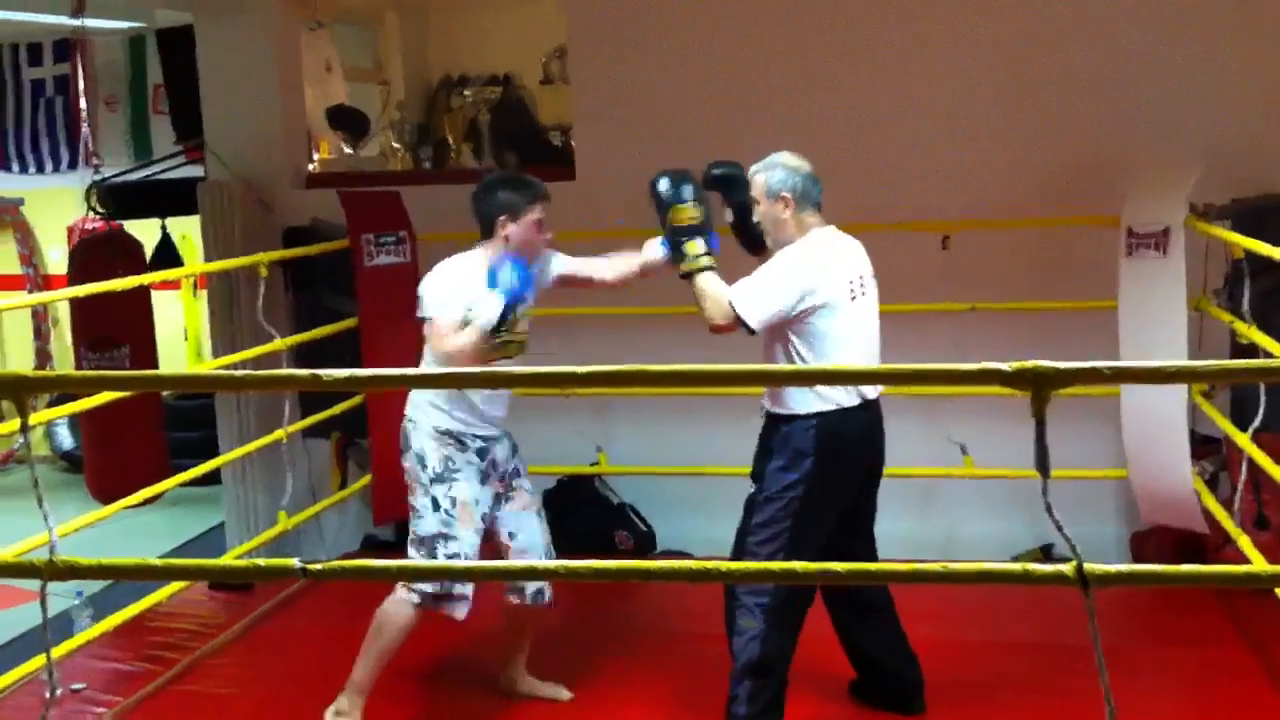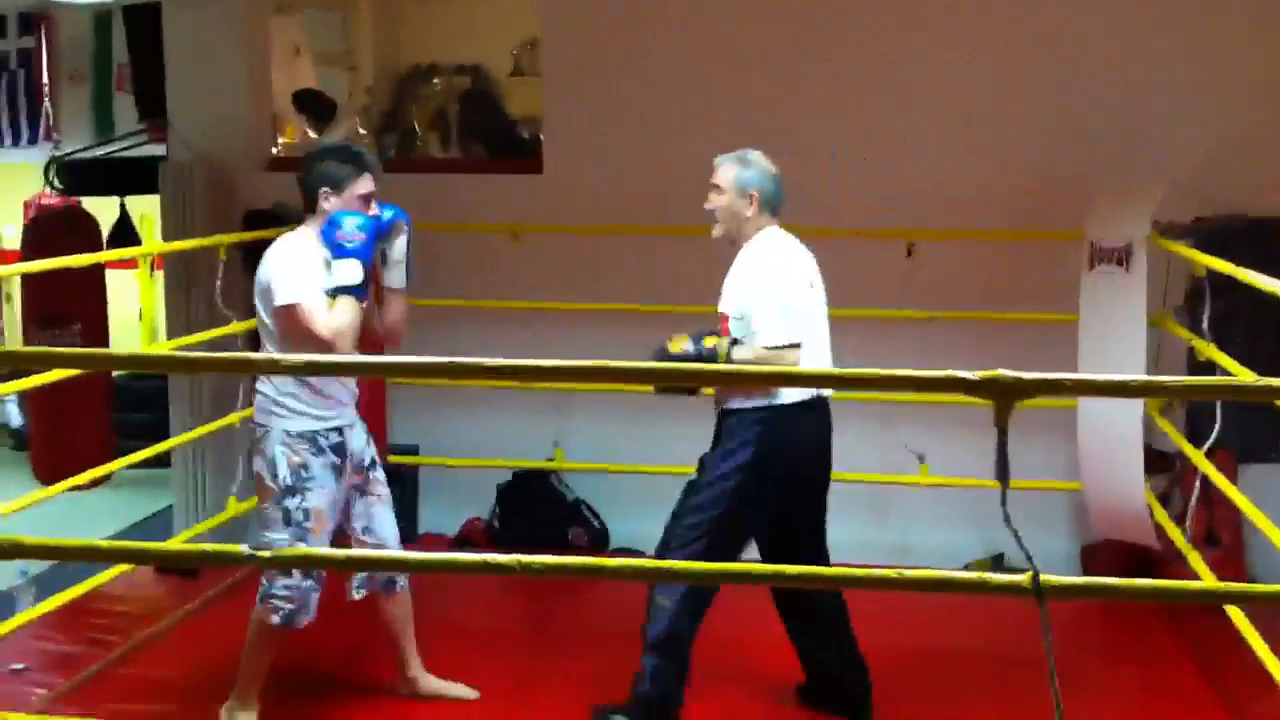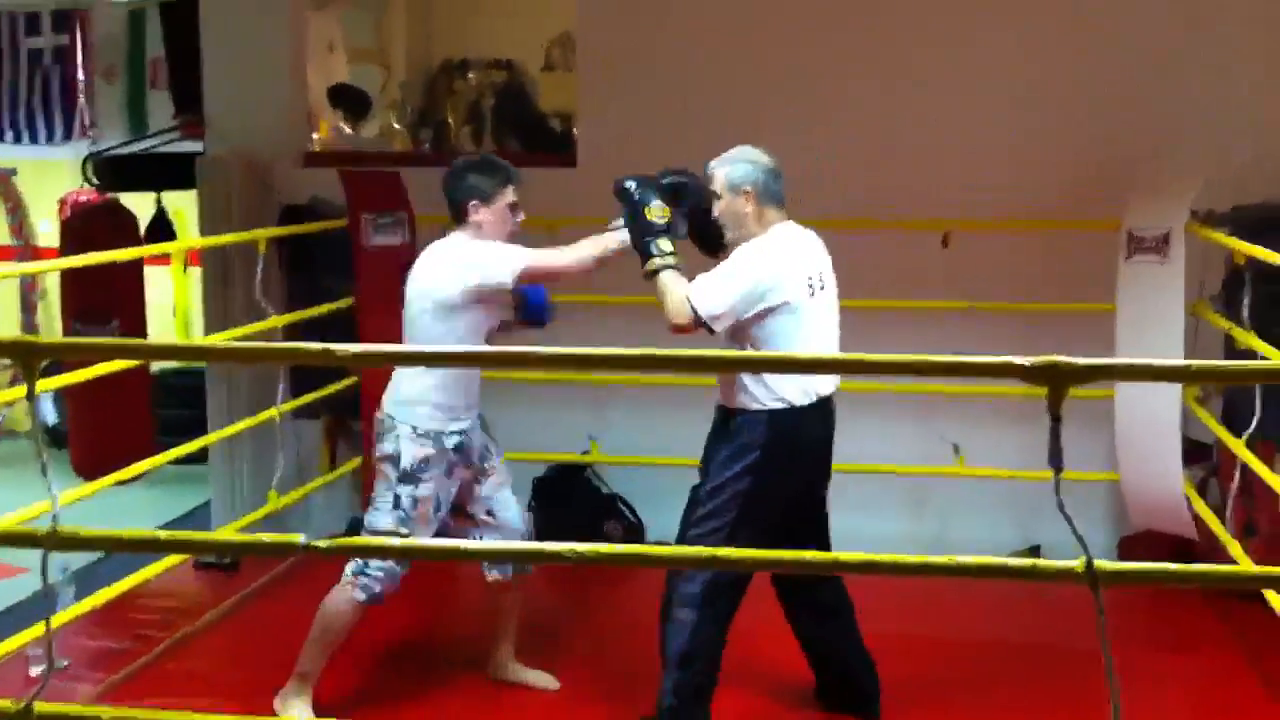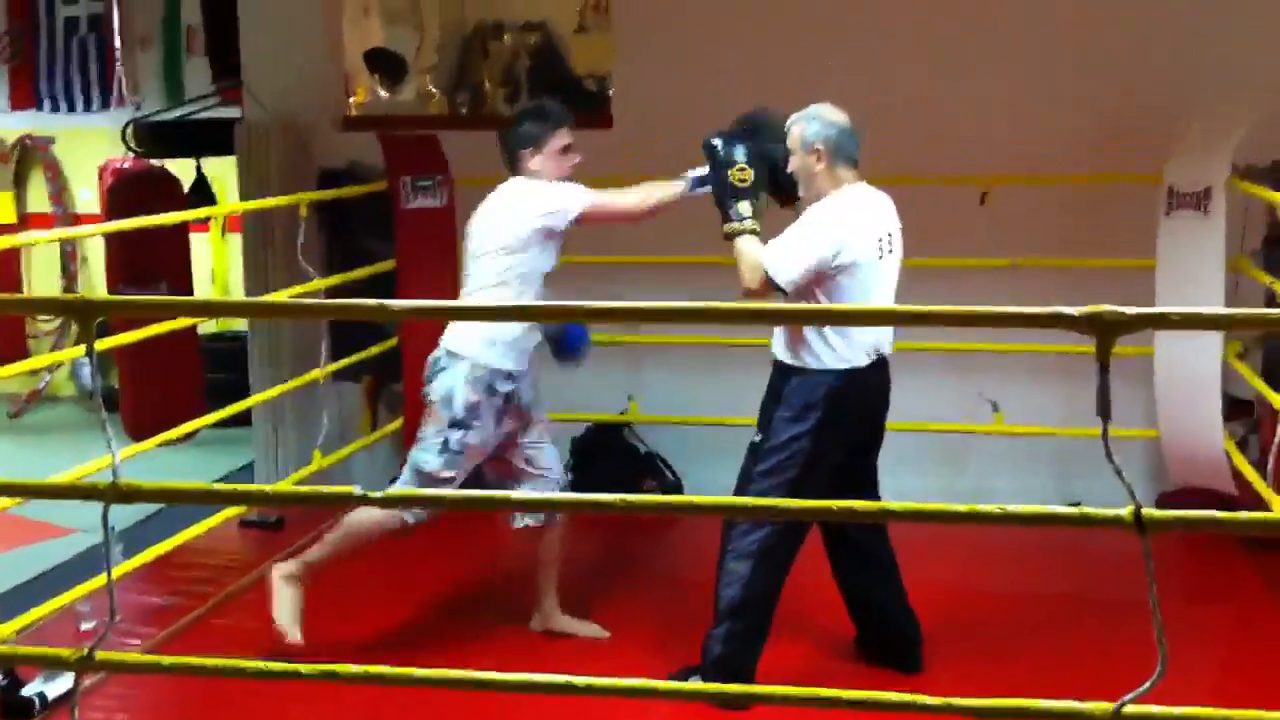
dt=1s
person 1, frame 1
left shoulder: (805, 262)
right shoulder: (843, 248)
left elbow: (721, 315)
left wrist: (690, 242)
right wrist: (745, 223)
left hip: (812, 437)
right hip: (855, 426)
left knee: (762, 576)
right knee: (850, 561)
person 1, frame 2
left shoulder: (761, 263)
right shoulder: (785, 252)
left elbow: (776, 358)
left wrist: (702, 353)
right wrist: (709, 349)
left hip: (764, 431)
right hip: (804, 425)
left knee: (688, 558)
right knee: (800, 562)
person 1, frame 3
left shoulder: (764, 260)
right shoulder: (804, 244)
left elbow: (681, 314)
left wrist: (654, 239)
right wrist: (694, 222)
left hip: (764, 434)
right hip: (808, 424)
left knee: (699, 574)
person 1, frame 4
left shoulder: (833, 219)
right shoulder: (876, 206)
left elbow: (756, 279)
left wrist: (737, 201)
right wrist: (770, 186)
left hip: (819, 390)
right hip: (862, 381)
left knee: (758, 524)
right knee: (854, 515)
left ankle: (727, 667)
right ankle: (894, 639)
person 2, frame 1
left shoulder: (535, 266)
right shoulder: (449, 277)
left elbow: (607, 272)
right elbow: (448, 357)
left wrist: (667, 248)
right wrist: (495, 308)
left hip: (492, 442)
right hip: (442, 440)
left knee: (533, 560)
right knee: (434, 578)
left ankle: (517, 673)
person 2, frame 2
left shoulder: (340, 251)
right shoulder: (288, 258)
left elbow: (390, 332)
right elbow: (334, 341)
left wrist: (393, 260)
right wrist: (351, 269)
left hip: (345, 428)
right hip: (296, 436)
left knee: (385, 551)
right knee: (291, 580)
left ankle: (414, 673)
person 2, frame 3
left shoulder: (468, 256)
right shoulder: (464, 258)
right elbow: (564, 263)
left wrist: (517, 312)
right wrist: (626, 233)
left hip: (462, 429)
right hip: (417, 434)
left knee: (511, 532)
right knee: (375, 568)
left ankle: (503, 657)
person 2, frame 4
left shoulder: (507, 203)
right shoulder: (538, 197)
right elbow: (626, 205)
right wrist: (692, 181)
left hip: (506, 375)
right hip: (472, 373)
left knee: (548, 489)
right knee: (417, 495)
left ankle: (547, 611)
right ankle: (295, 574)
